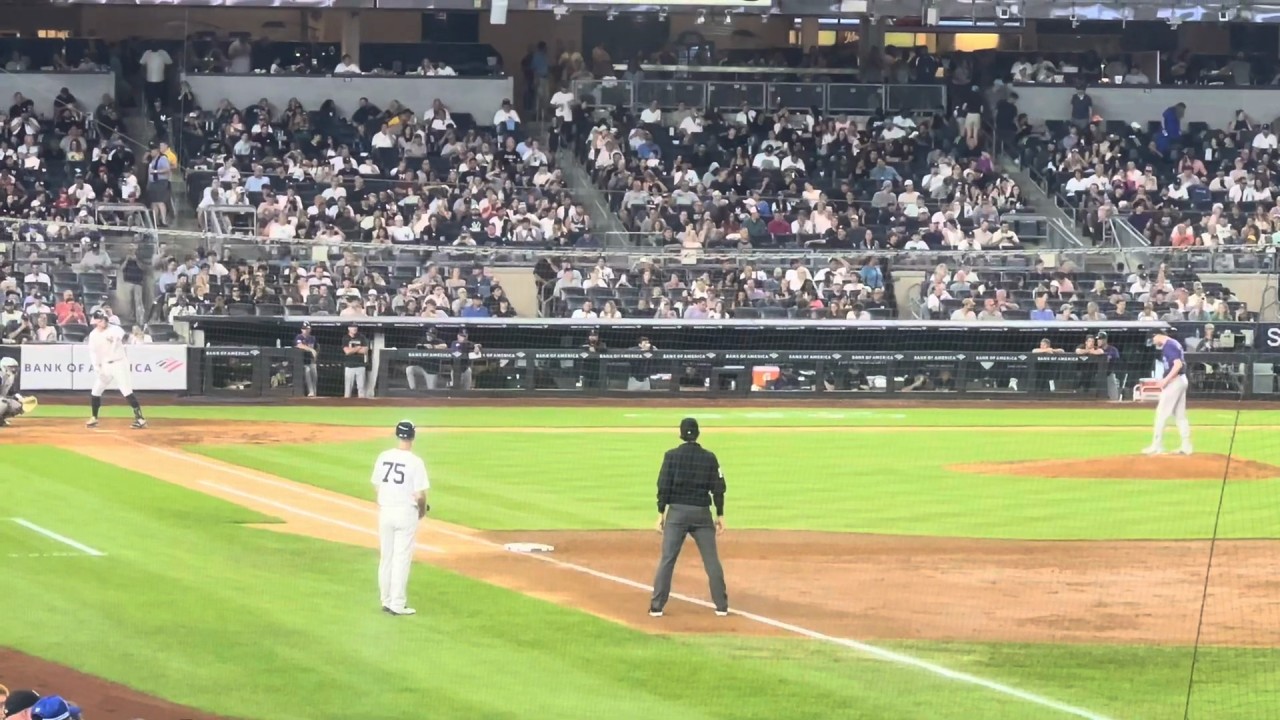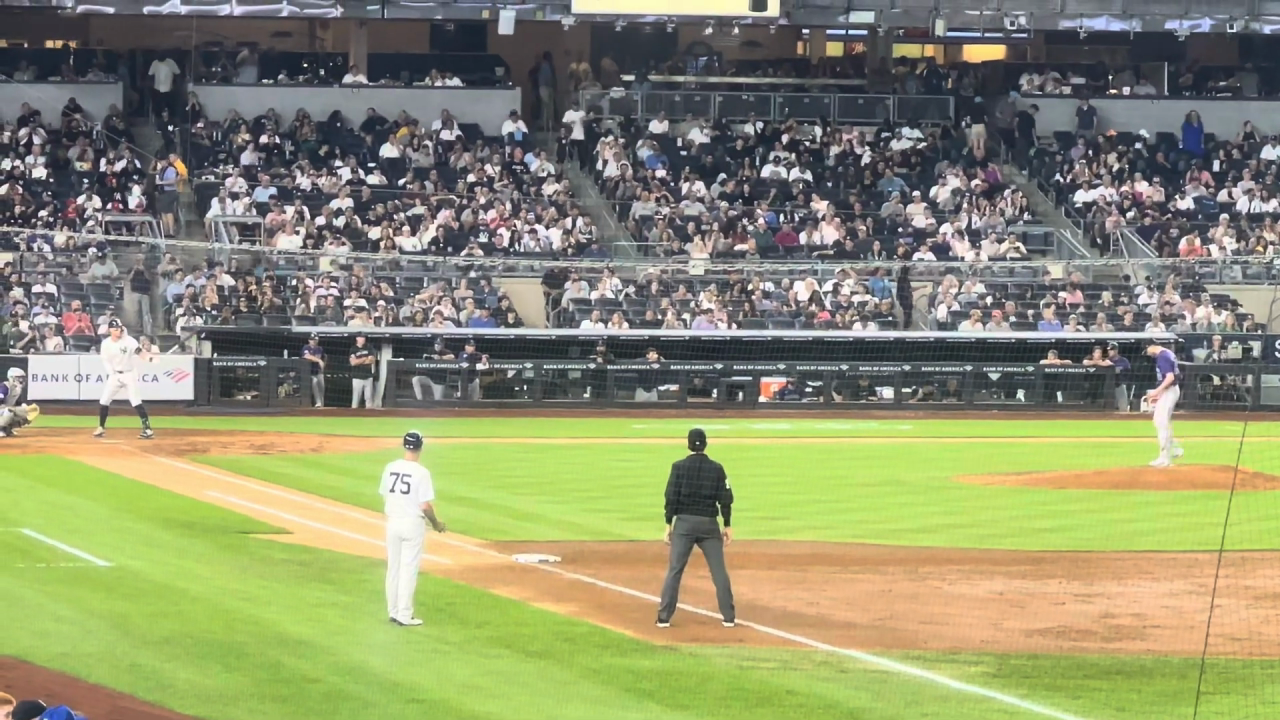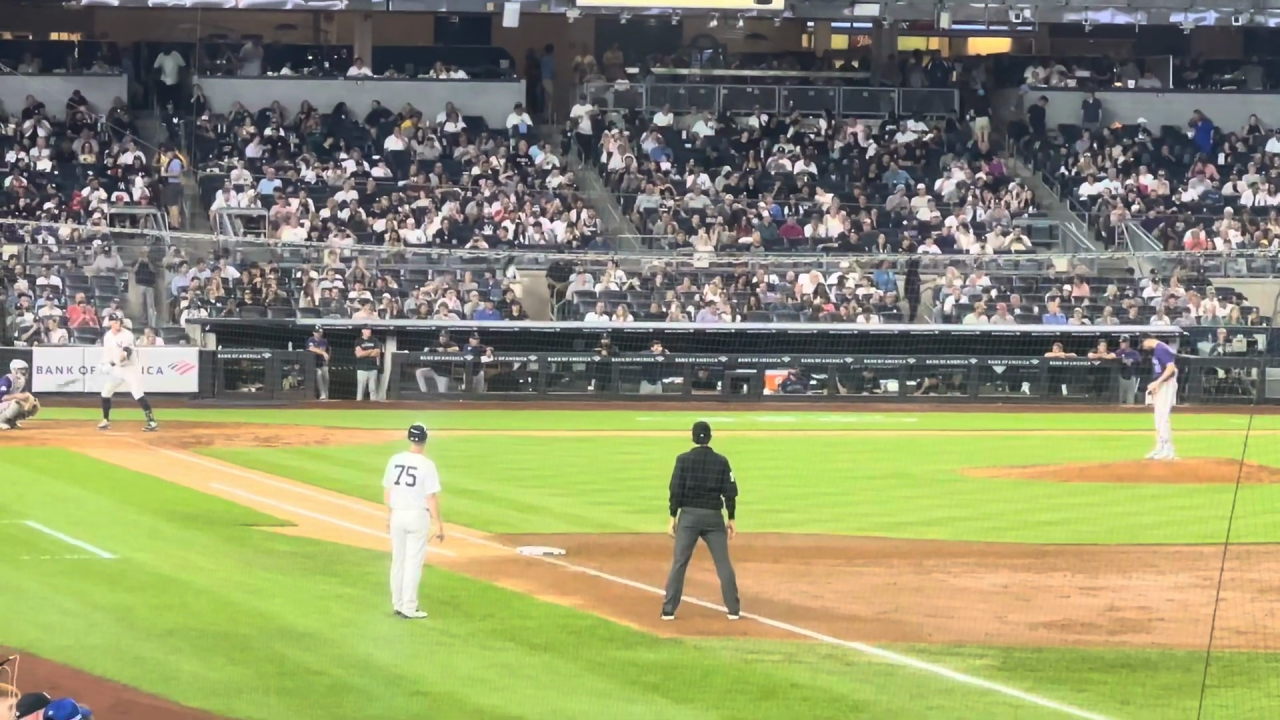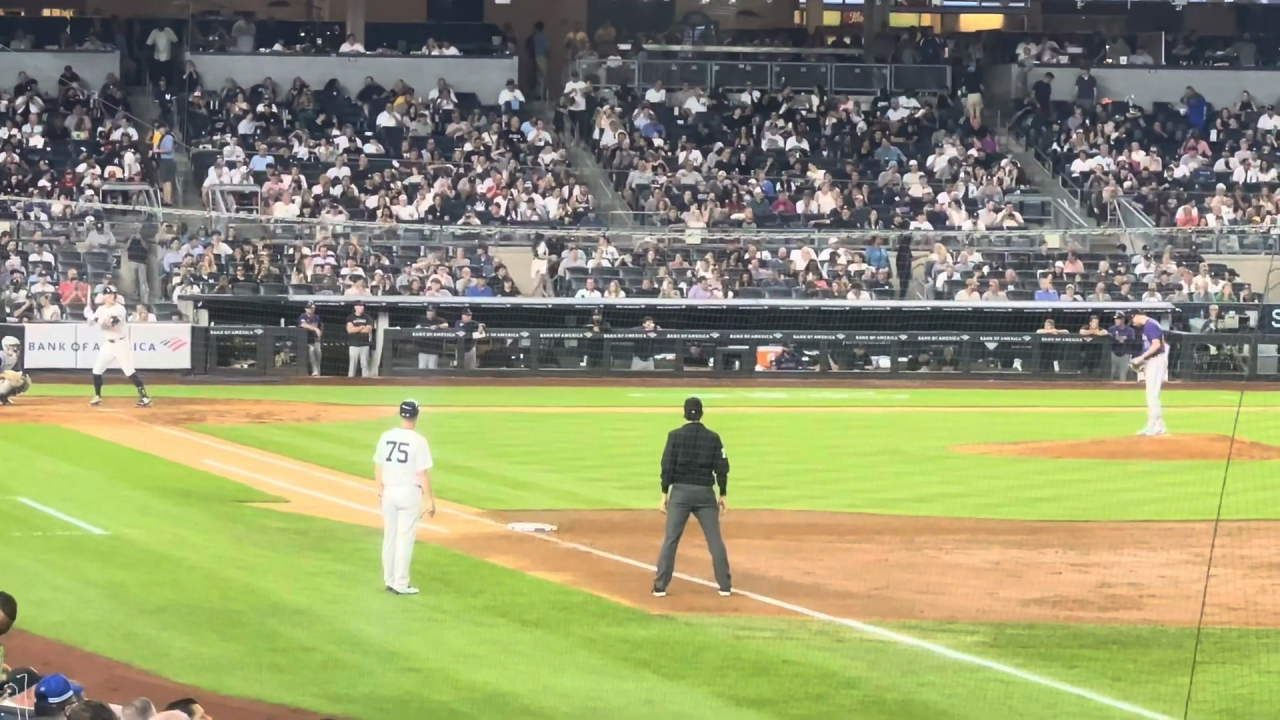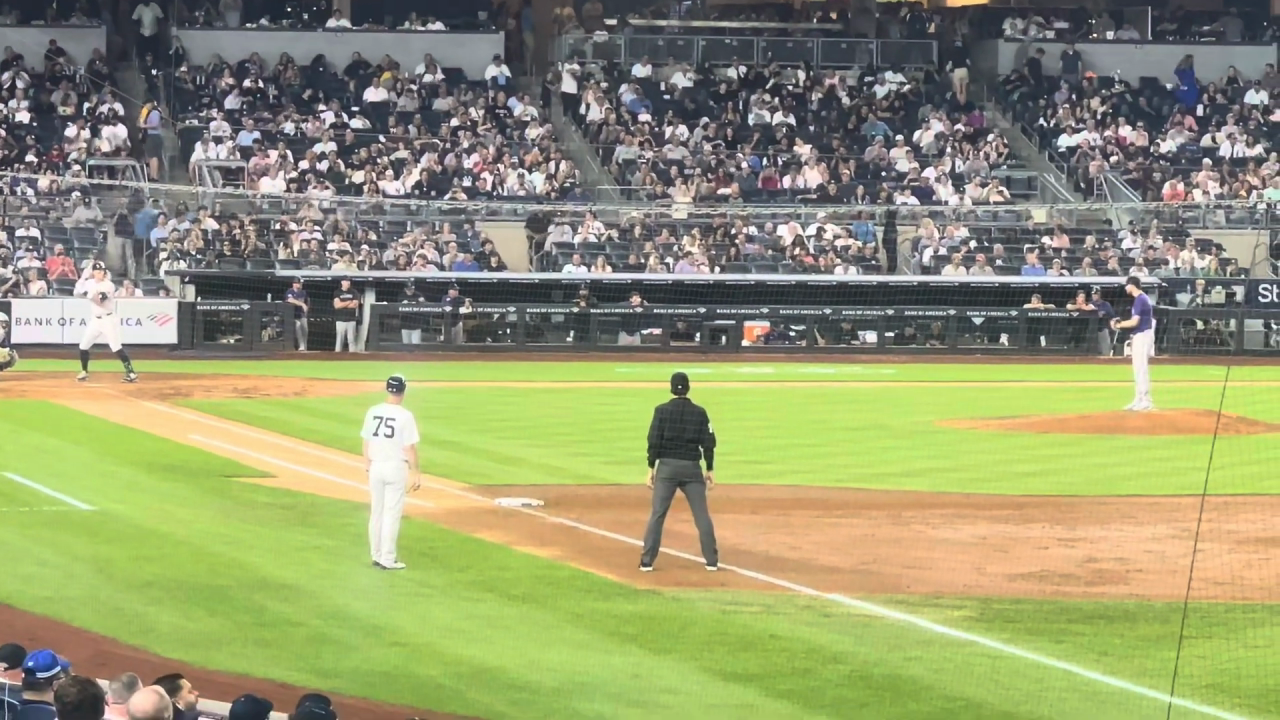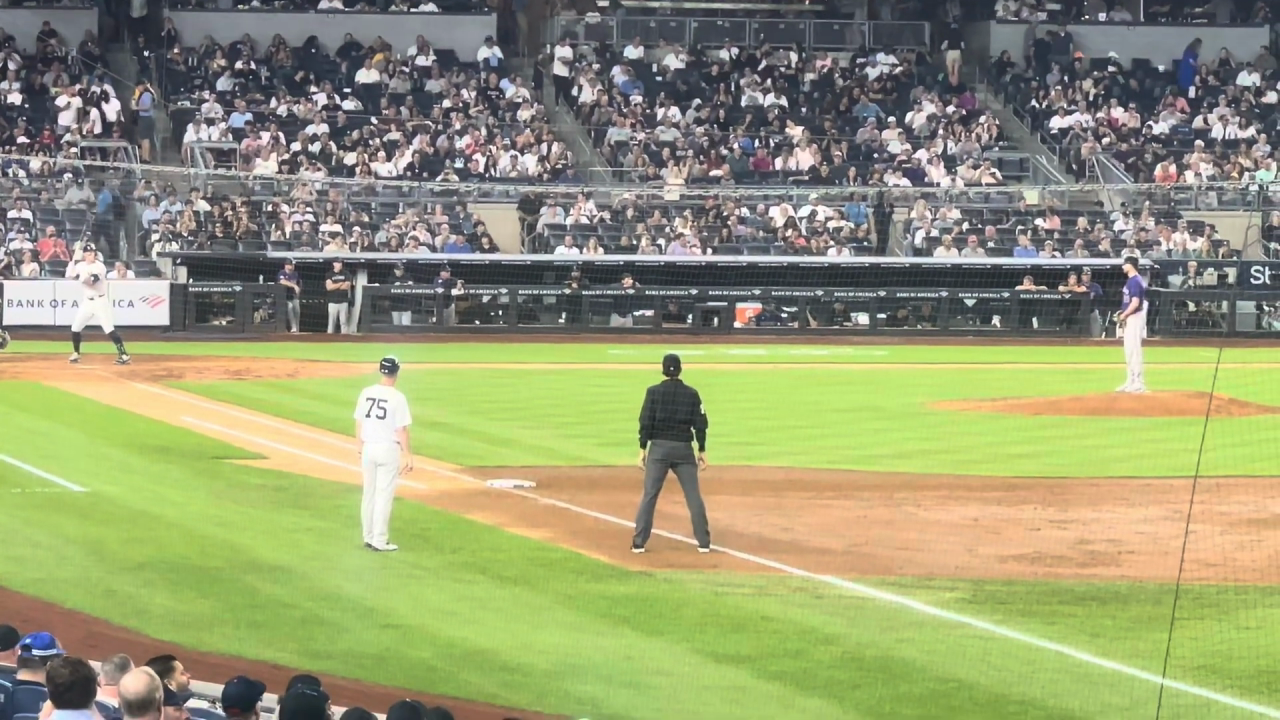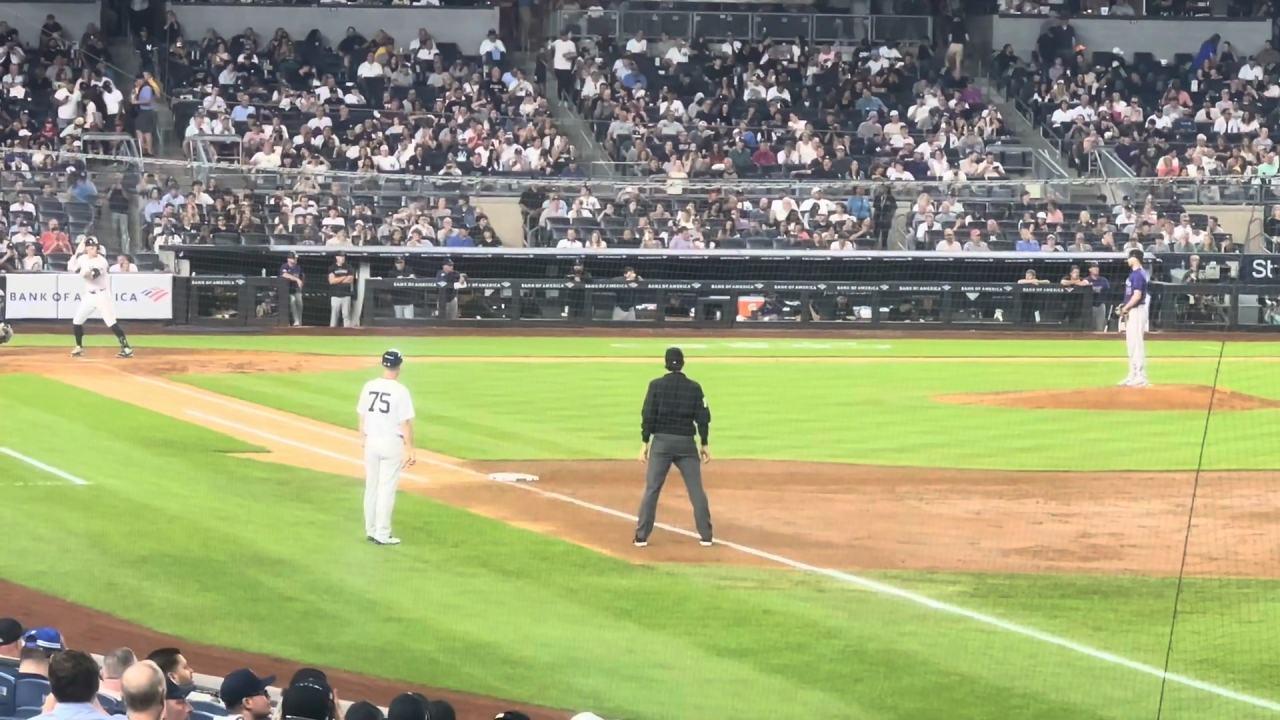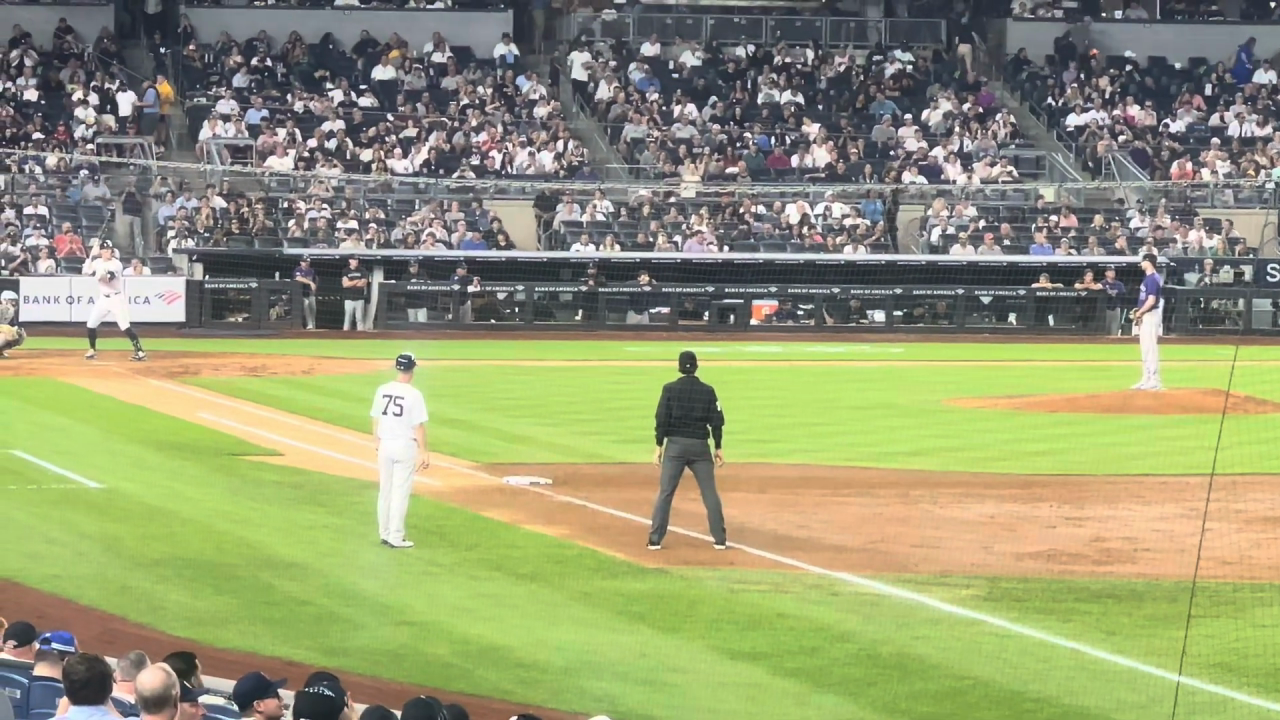
dt=0.5s
person 1, frame 1
left shoulder: (672, 455)
right shoulder: (709, 457)
left elbow: (663, 487)
right elbow: (718, 488)
left wrist: (661, 513)
right wrist: (719, 515)
left hip: (677, 511)
right hip: (701, 513)
left knee: (667, 559)
right knee: (712, 560)
left ankle: (656, 606)
right ankle: (721, 606)
person 1, frame 2
left shoulder: (679, 466)
right shoulder: (717, 468)
left elbow: (671, 498)
right elbow: (726, 499)
left wrist: (669, 525)
right wrist: (727, 525)
left hip: (684, 522)
right hip: (709, 523)
left knee: (674, 570)
right knee: (719, 571)
left ankle: (664, 617)
right ankle: (729, 617)
person 1, frame 3
left shoulder: (683, 459)
right shoulder: (721, 461)
left elbow: (675, 491)
right elbow: (730, 492)
left wrist: (673, 517)
right wrist: (731, 519)
left hip: (689, 515)
right hip: (713, 516)
left knee: (679, 563)
right knee: (724, 564)
left ankle: (668, 610)
right ankle: (733, 610)
person 1, frame 4
left shoulder: (675, 435)
right shoulder: (713, 437)
left elbow: (667, 466)
right elbow: (722, 468)
left wrist: (665, 493)
right wrist: (722, 495)
left hip: (680, 491)
right hip: (705, 492)
left knee: (670, 539)
right knee: (715, 540)
left ankle: (660, 586)
right ankle: (725, 586)
person 1, frame 5
left shoulder: (662, 410)
right shoulder: (699, 412)
left elbow: (654, 442)
right elbow: (708, 443)
left wrist: (651, 468)
right wrist: (709, 470)
left hip: (667, 466)
right hip: (692, 467)
left knee: (657, 514)
right knee: (702, 515)
left ankle: (647, 562)
right ankle: (711, 561)
person 1, frame 6
left shoulder: (654, 392)
right shoulder: (691, 394)
left elbow: (646, 423)
right elbow: (700, 424)
left wrist: (643, 449)
right wrist: (701, 451)
left hip: (659, 447)
right hip: (683, 448)
left knee: (649, 496)
right knee: (694, 496)
left ankle: (639, 543)
right ankle: (703, 542)
person 1, frame 7
left shoulder: (656, 385)
right shoulder: (694, 387)
left elbow: (648, 417)
right elbow: (703, 418)
left wrist: (645, 443)
right wrist: (704, 444)
left hip: (661, 441)
right hip: (686, 442)
left knee: (651, 489)
right knee: (696, 490)
left ankle: (641, 537)
right ankle: (706, 536)
person 1, frame 8
left shoulder: (670, 389)
right shoulder: (708, 390)
left elbow: (662, 420)
right elbow: (716, 422)
left wrist: (659, 447)
right wrist: (718, 448)
left hip: (675, 445)
right hip: (700, 446)
left knee: (665, 493)
right knee: (710, 493)
left ankle: (655, 540)
right ankle: (720, 540)
person 2, frame 1
left shoulder: (383, 457)
right shoulder: (415, 461)
left elbow: (376, 489)
right elbow: (420, 495)
right wrist: (422, 510)
left hip: (385, 512)
right hip: (406, 513)
left knee: (386, 558)
right knee: (402, 559)
left ankle: (386, 601)
right ankle: (397, 605)
person 2, frame 2
left shoulder: (390, 468)
right shoulder: (421, 472)
left elbow: (385, 498)
right elbow: (425, 505)
right wrist: (436, 523)
left hip: (392, 522)
right hip: (412, 524)
left knee: (393, 569)
right knee: (408, 570)
left ankle: (393, 612)
right ankle: (404, 615)
person 2, frame 3
left shoulder: (394, 460)
right shoulder: (426, 464)
left elbow: (387, 492)
right elbow: (431, 498)
left wrist: (389, 516)
right wrist: (438, 524)
left hip: (397, 515)
right hip: (417, 516)
left knee: (398, 561)
right knee: (413, 563)
left ankle: (398, 605)
right ankle: (409, 609)
person 2, frame 4
left shoulder: (386, 437)
right shoulder: (418, 440)
left elbow: (378, 468)
right elbow: (423, 473)
left wrist: (381, 492)
right wrist: (430, 499)
left hip: (389, 492)
right hip: (409, 493)
left knee: (390, 537)
right knee: (405, 539)
left ankle: (389, 581)
right ankle: (401, 584)
person 2, frame 5
left shoulder: (373, 412)
right shoulder: (405, 415)
left elbow: (365, 443)
right elbow: (410, 448)
left wrist: (368, 466)
right wrist: (416, 473)
left hip: (376, 466)
right hip: (396, 468)
left knee: (376, 512)
right knee: (392, 514)
left ankle: (376, 556)
right ankle: (388, 559)
person 2, frame 6
left shoulder: (366, 393)
right shoulder: (397, 397)
left elbow: (358, 424)
right elbow: (402, 430)
left wrist: (361, 447)
right wrist: (408, 455)
left hip: (369, 448)
right hip: (388, 449)
left knee: (369, 494)
right knee: (384, 496)
left ankle: (368, 537)
right ankle: (380, 541)
person 2, frame 7
left shoulder: (368, 387)
right shoulder: (400, 391)
left elbow: (361, 417)
right elbow: (405, 423)
left wrist: (364, 440)
right wrist: (410, 448)
left hip: (372, 442)
right hip: (391, 443)
left knee: (371, 487)
right knee: (387, 489)
left ankle: (371, 530)
right ankle: (382, 534)
person 2, frame 8
left shoulder: (382, 390)
right shoulder: (414, 394)
left elbow: (375, 420)
right elbow: (419, 426)
left wrist: (377, 443)
right wrist: (424, 452)
left hip: (385, 445)
right hip: (405, 446)
left knee: (385, 491)
right knee: (400, 492)
left ankle: (385, 534)
right ankle: (396, 538)
